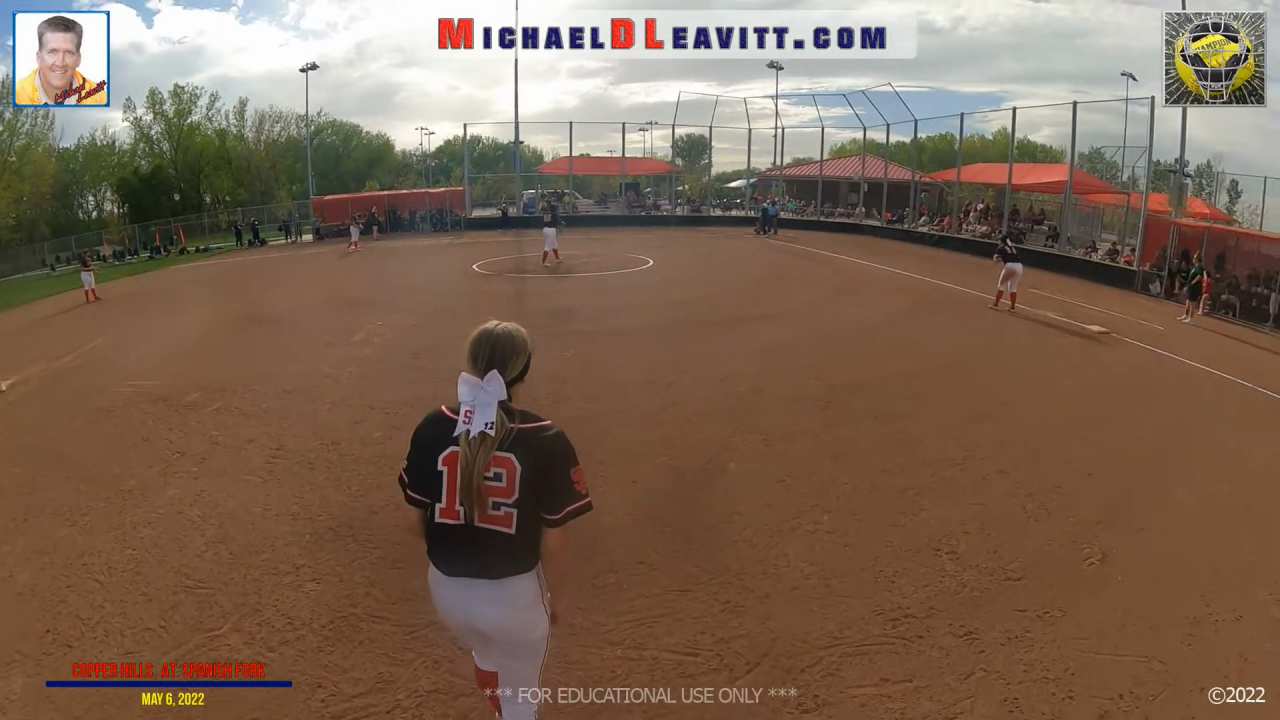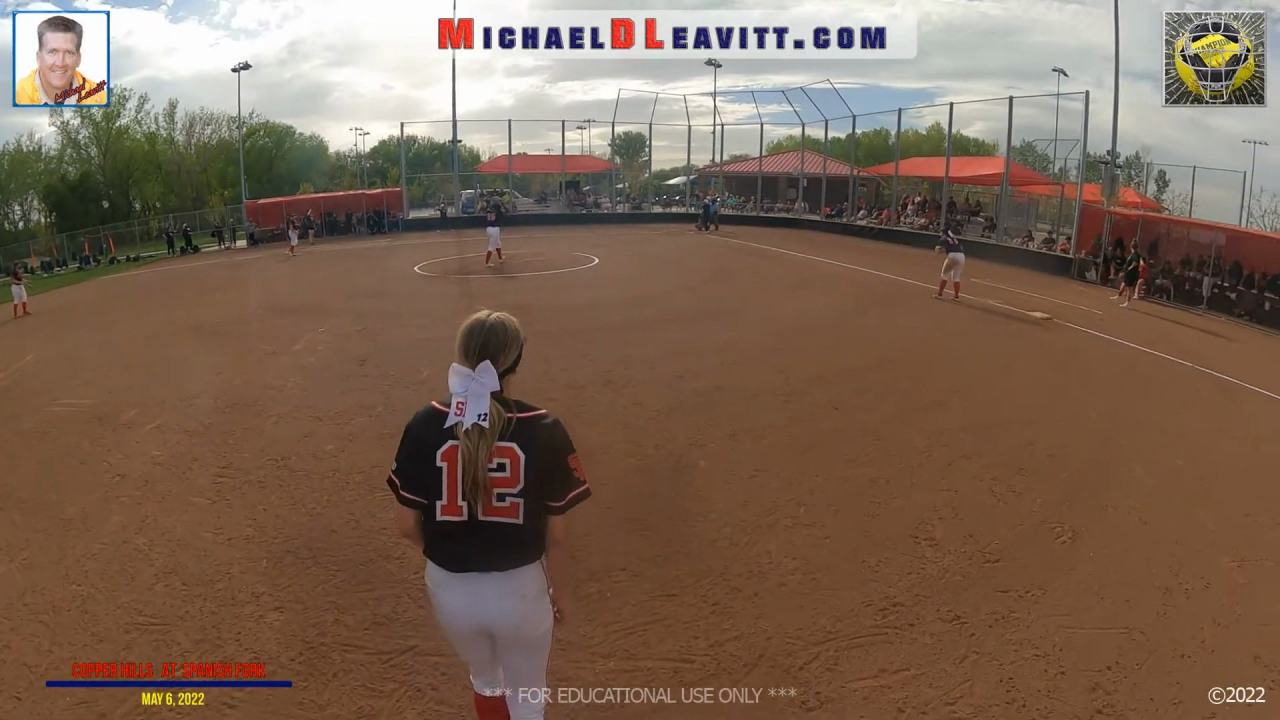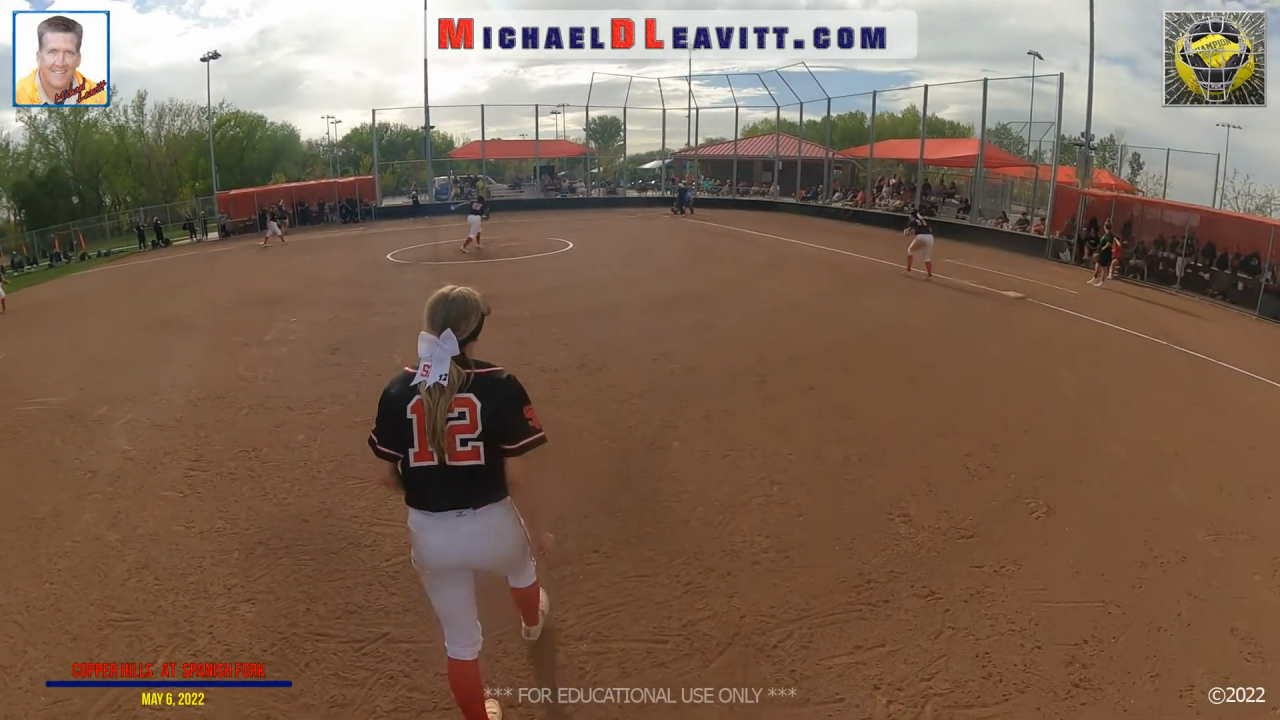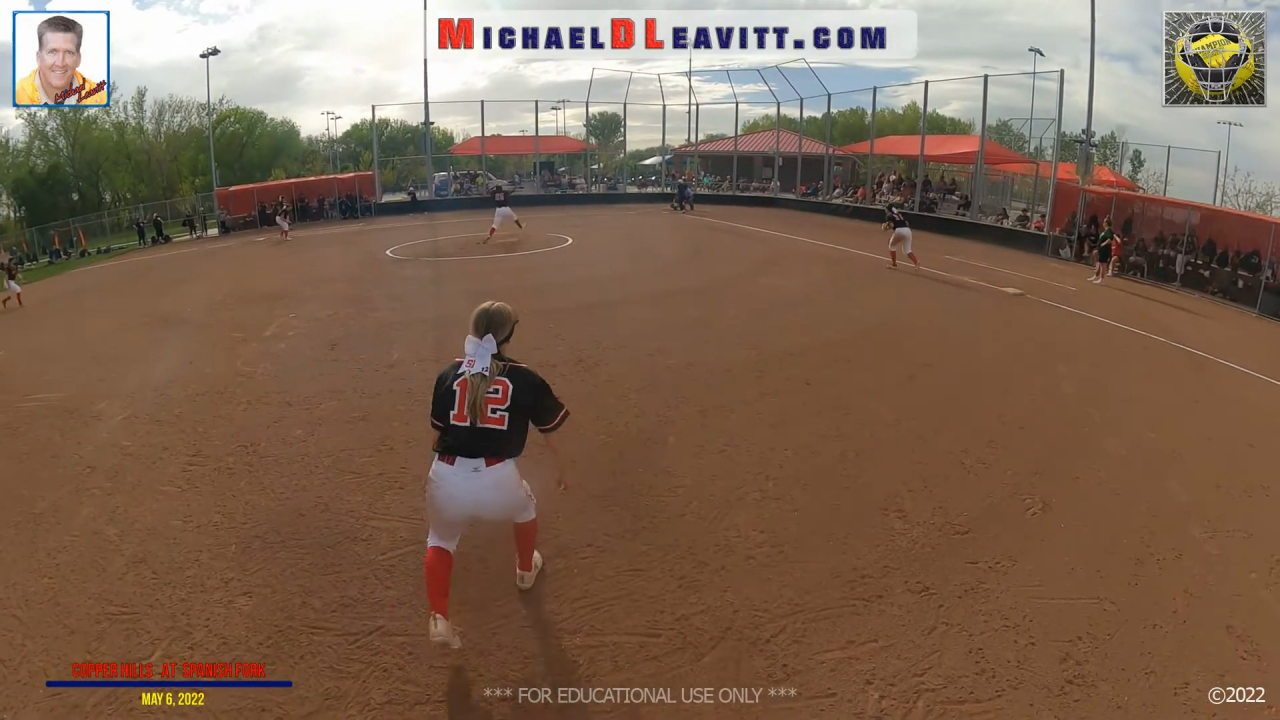
dt=0.4s
person 1, frame 1
left shoulder: (433, 429)
right shoulder: (547, 442)
left elbow: (415, 519)
right elbow: (552, 544)
right wrist: (556, 595)
left hip: (448, 588)
right hip: (514, 593)
left knee: (486, 656)
person 1, frame 2
left shoulder: (425, 426)
right shoulder: (542, 431)
left elbow: (406, 523)
right elbow: (556, 533)
right wrist: (559, 591)
left hip: (449, 589)
right hip: (519, 588)
left knee: (486, 679)
person 1, frame 3
left shoulder: (399, 390)
right shoulder: (500, 386)
left elbow: (388, 475)
right elbow: (515, 473)
right wrist: (536, 528)
left hip: (430, 535)
right hip: (491, 524)
left knee: (460, 639)
right knee: (522, 568)
right ankle: (532, 623)
person 1, frame 4
left shoulder: (449, 374)
right shoulder: (528, 379)
right elbow: (552, 434)
right wrist: (560, 472)
left hip: (446, 478)
right hip: (497, 481)
left knee: (440, 541)
right knee: (525, 505)
left ankle: (439, 618)
right ankle: (525, 572)
